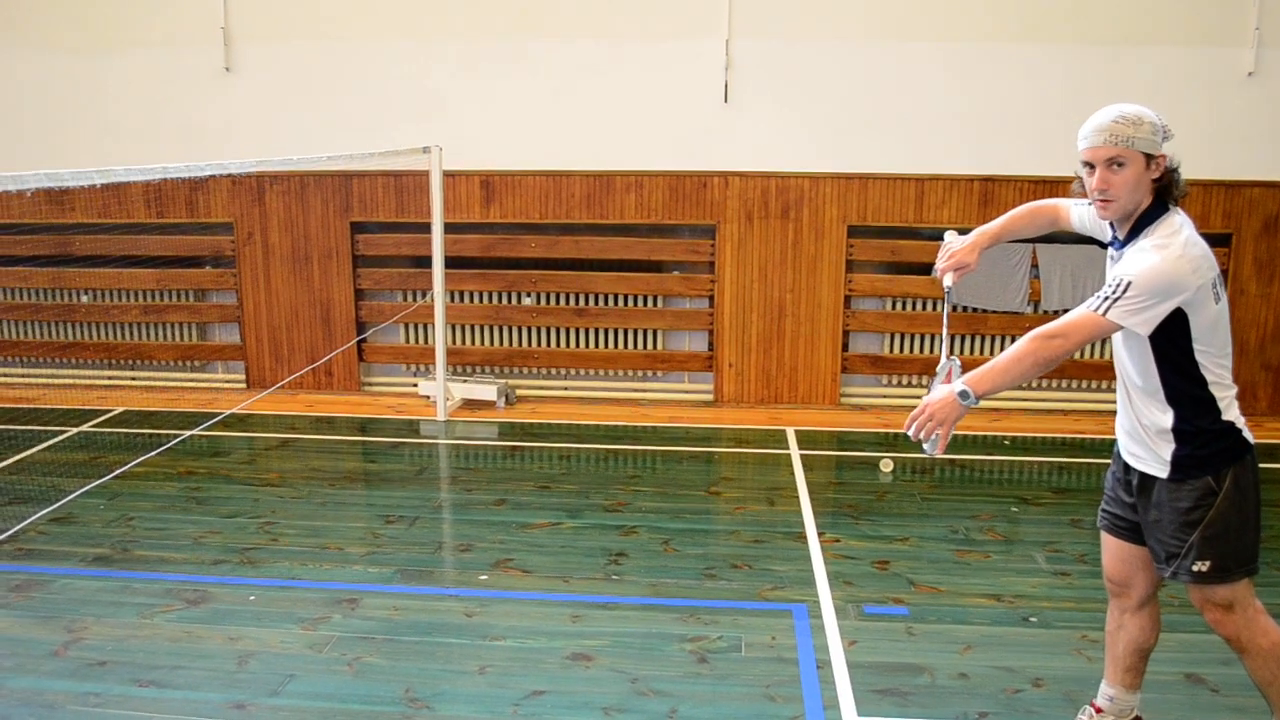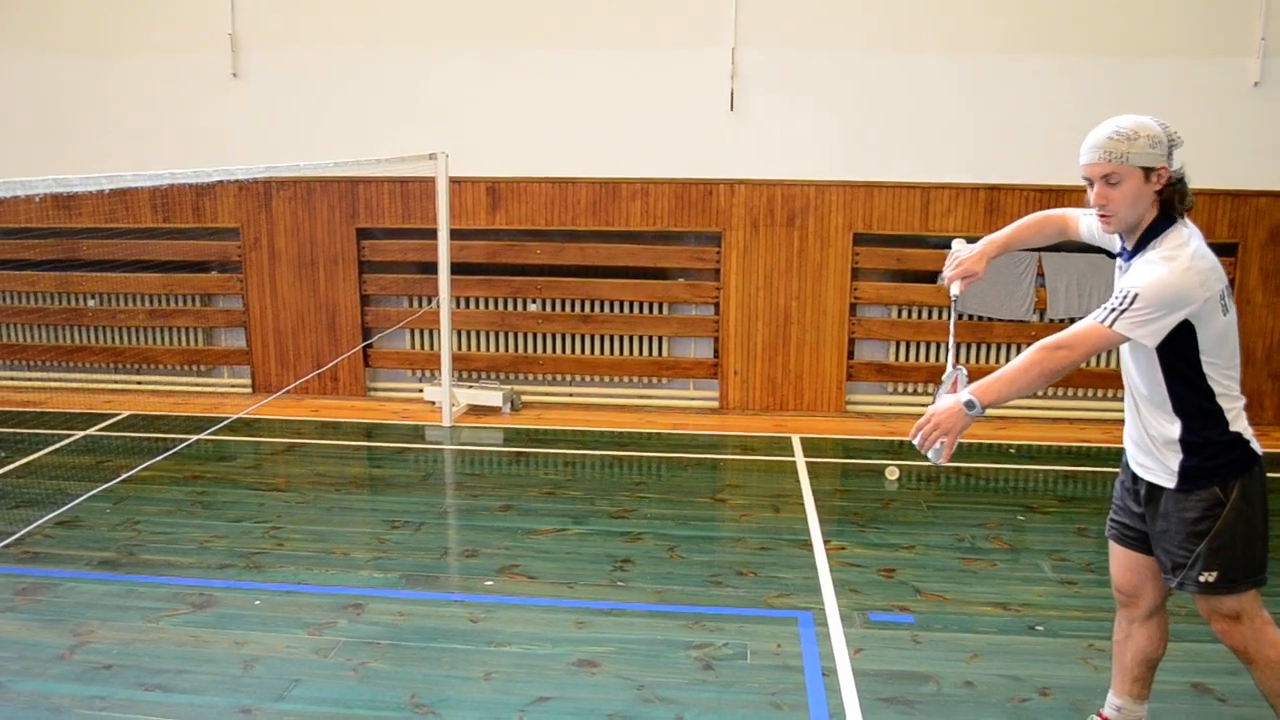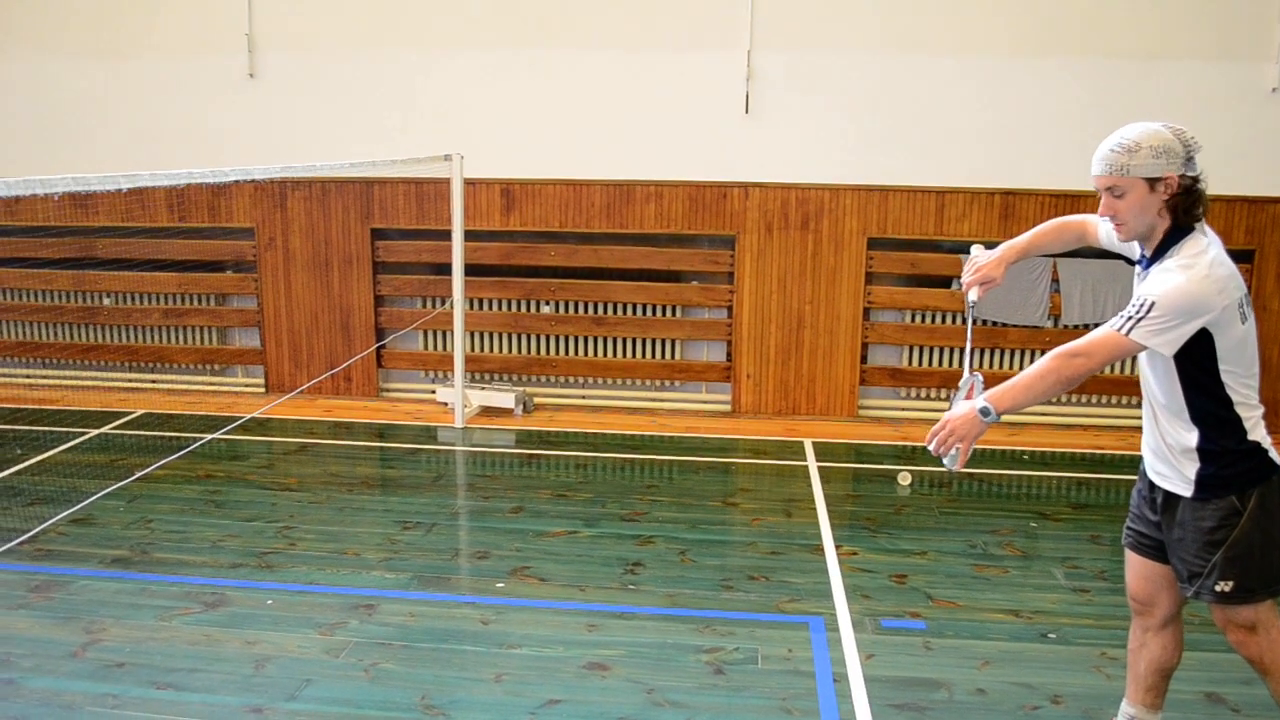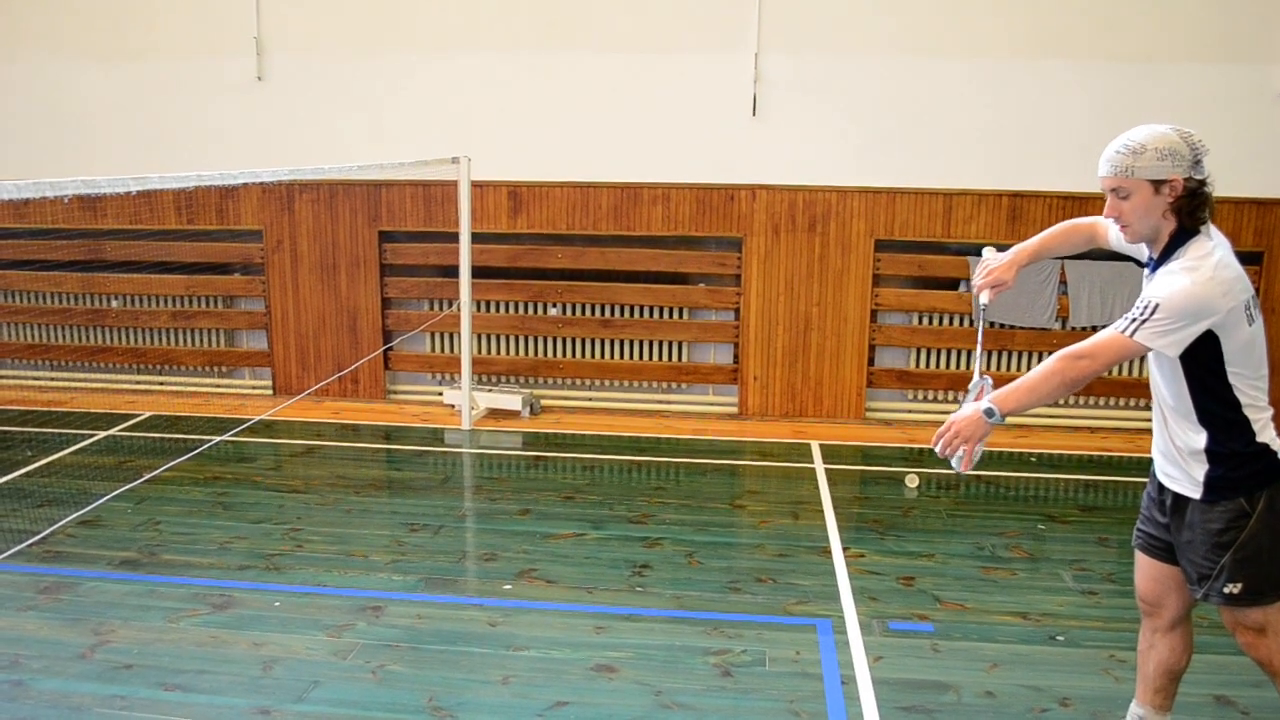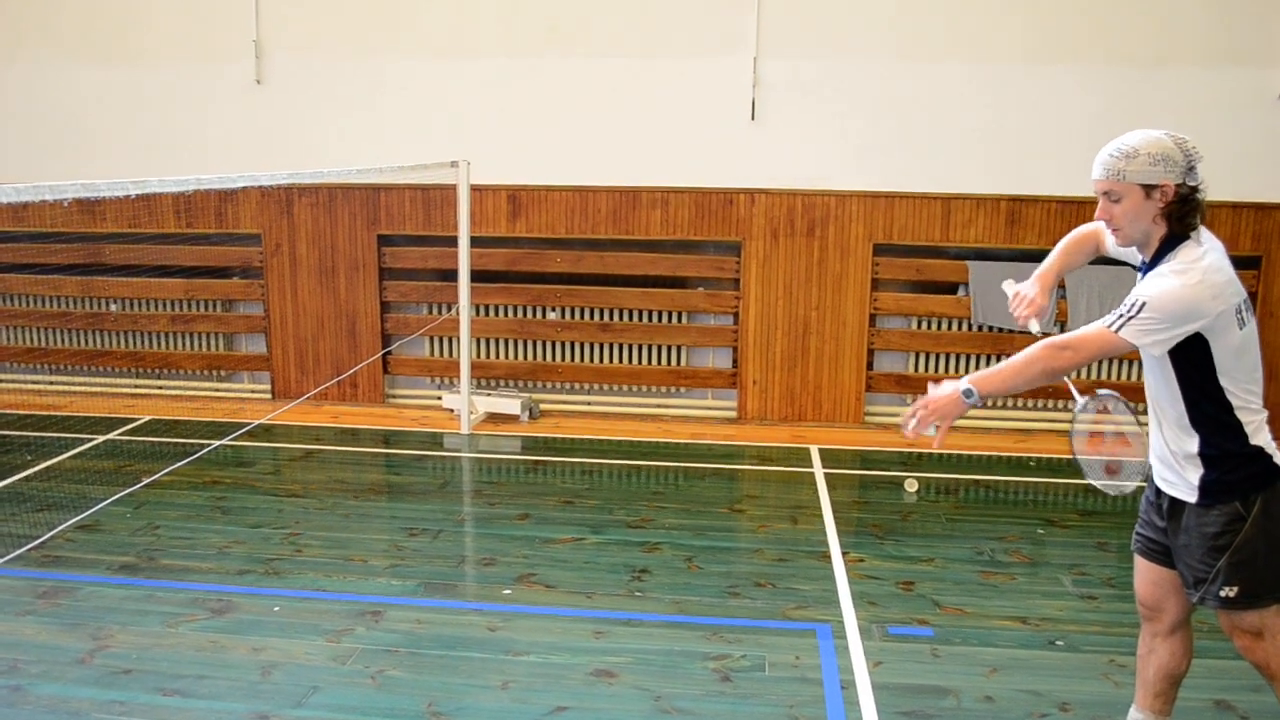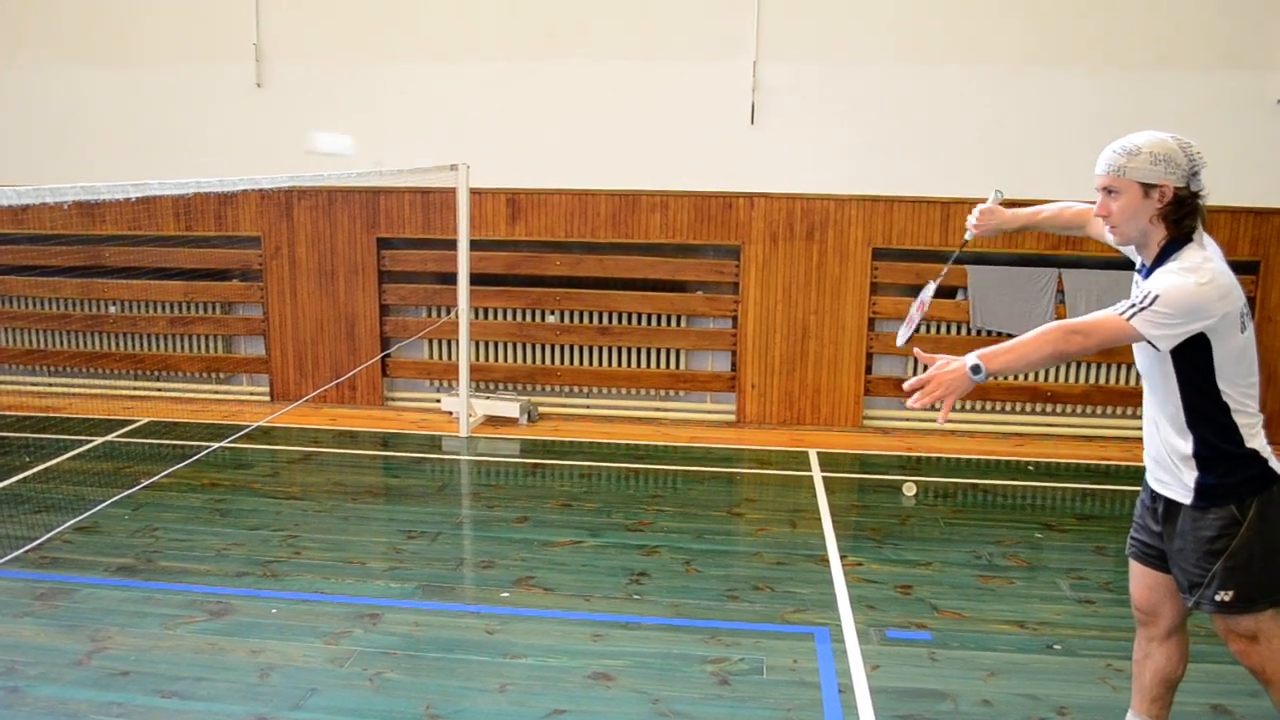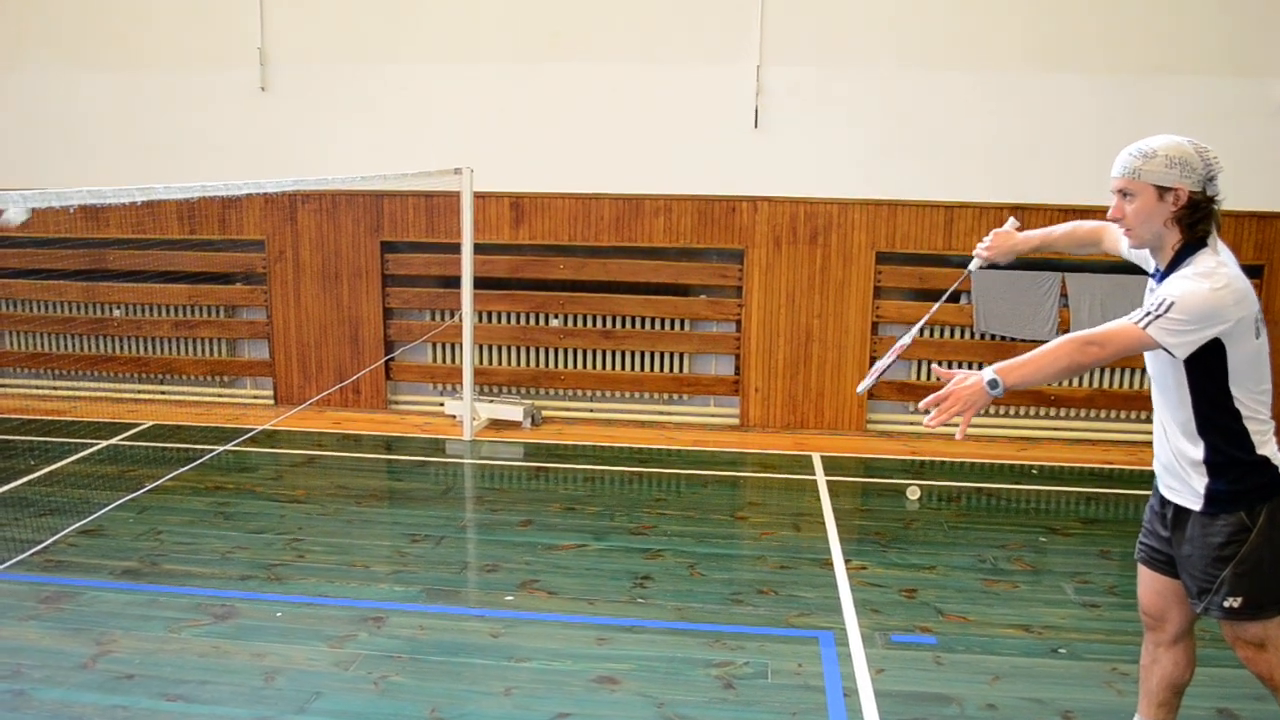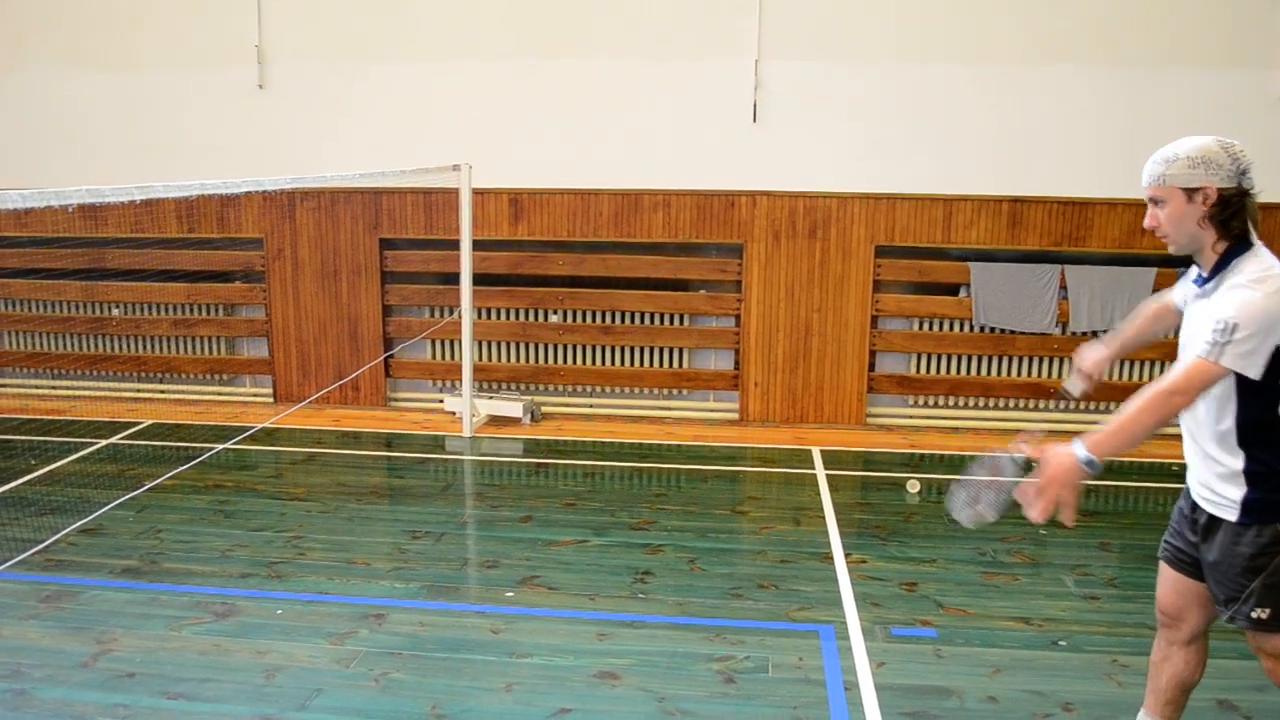
dt=0.3s
person 1, frame 1
left shoulder: (1165, 257)
right shoulder: (1125, 218)
left elbow: (1056, 342)
right elbow: (1048, 211)
left wrist: (963, 392)
right wrist: (978, 238)
left hip: (1196, 464)
right hip: (1138, 453)
left knee: (1227, 610)
right knee: (1127, 587)
person 1, frame 2
left shoulder: (1173, 269)
right shoulder: (1136, 228)
left elbow: (1062, 353)
right elbow: (1058, 222)
left wrist: (970, 402)
right wrist: (986, 247)
left hip: (1204, 475)
right hip: (1147, 464)
right knee: (1135, 597)
person 1, frame 3
left shoulder: (1190, 278)
right shoulder: (1157, 235)
left elbow: (1079, 360)
right elbow: (1078, 228)
left wrist: (984, 409)
right wrist: (1004, 254)
left hip: (1221, 483)
right hip: (1164, 473)
right knee: (1149, 605)
person 1, frame 4
left shoulder: (1196, 280)
right shoulder: (1167, 236)
left elbow: (1084, 362)
right elbow: (1087, 230)
left wrist: (989, 410)
right wrist: (1015, 257)
left hip: (1230, 486)
right hip: (1175, 474)
right knee: (1159, 607)
person 1, frame 5
left shoulder: (1188, 282)
right shoulder: (1166, 241)
left elbow: (1069, 353)
right elbow: (1089, 238)
left wrist: (966, 390)
right wrist: (1041, 283)
left hip: (1228, 489)
right hip: (1174, 479)
right knee: (1159, 611)
person 1, frame 6
left shoulder: (1193, 283)
right shoulder: (1163, 242)
left elbow: (1075, 338)
right elbow: (1083, 219)
left wrist: (973, 366)
right wrist: (1011, 217)
left hip: (1223, 494)
right hip: (1168, 483)
right knee: (1154, 616)
person 1, frame 7
left shoulder: (1207, 286)
right shoulder: (1171, 251)
left elbow: (1094, 347)
right elbow: (1099, 234)
left wrist: (990, 381)
right wrist: (1025, 239)
left hip: (1232, 502)
right hip: (1178, 489)
right knee: (1162, 622)
person 1, frame 8
right shoulder: (1212, 269)
left elbow: (1176, 391)
right elbow: (1166, 308)
left wrist: (1083, 456)
right wrist: (1108, 347)
right hip: (1206, 495)
right knee: (1176, 620)
